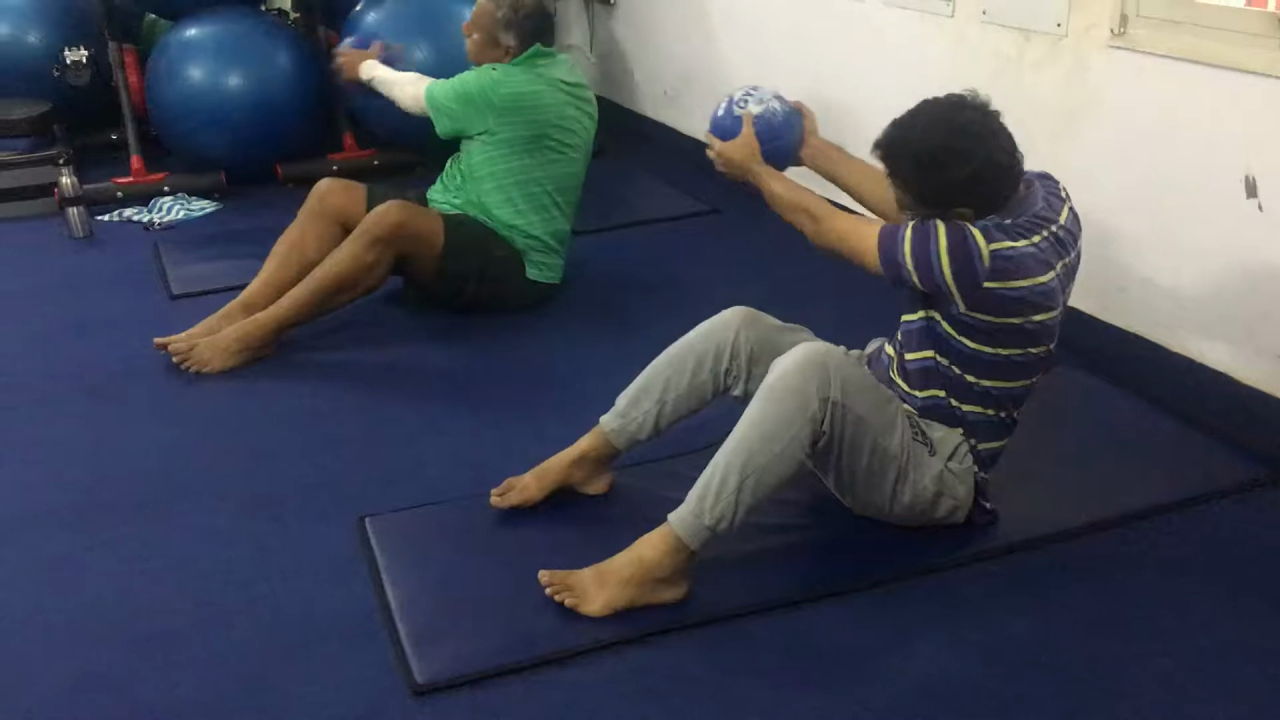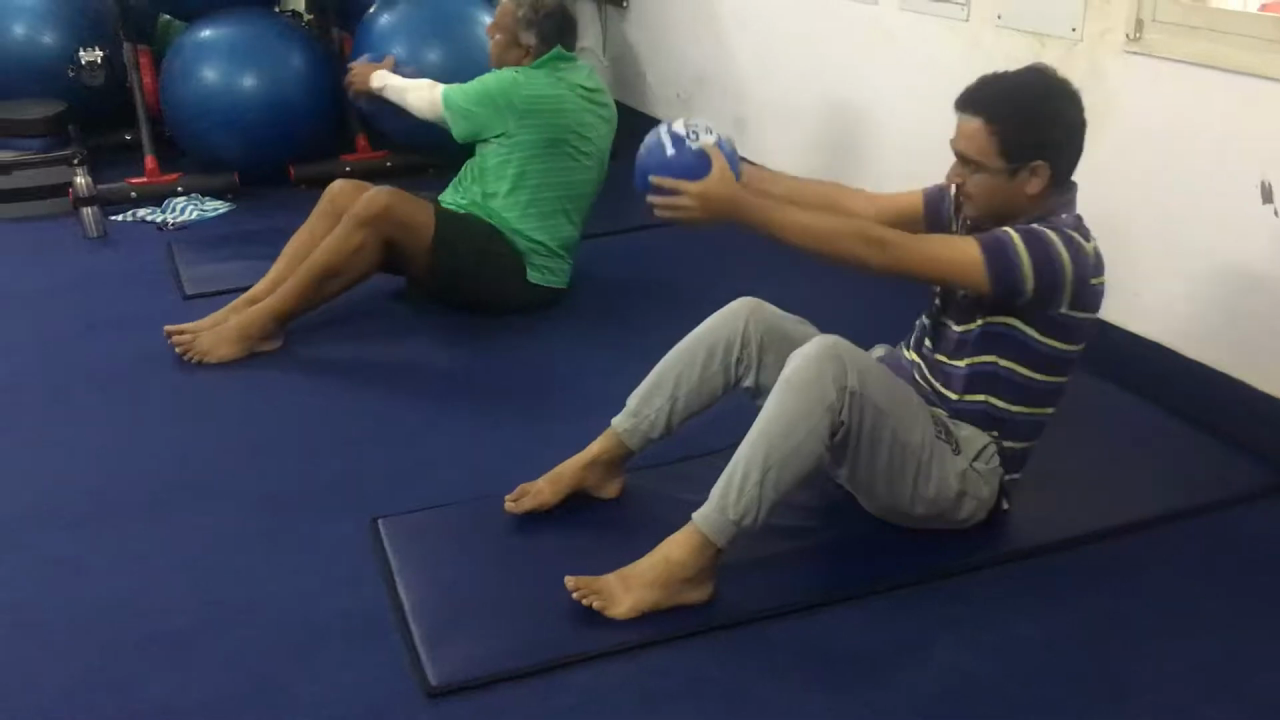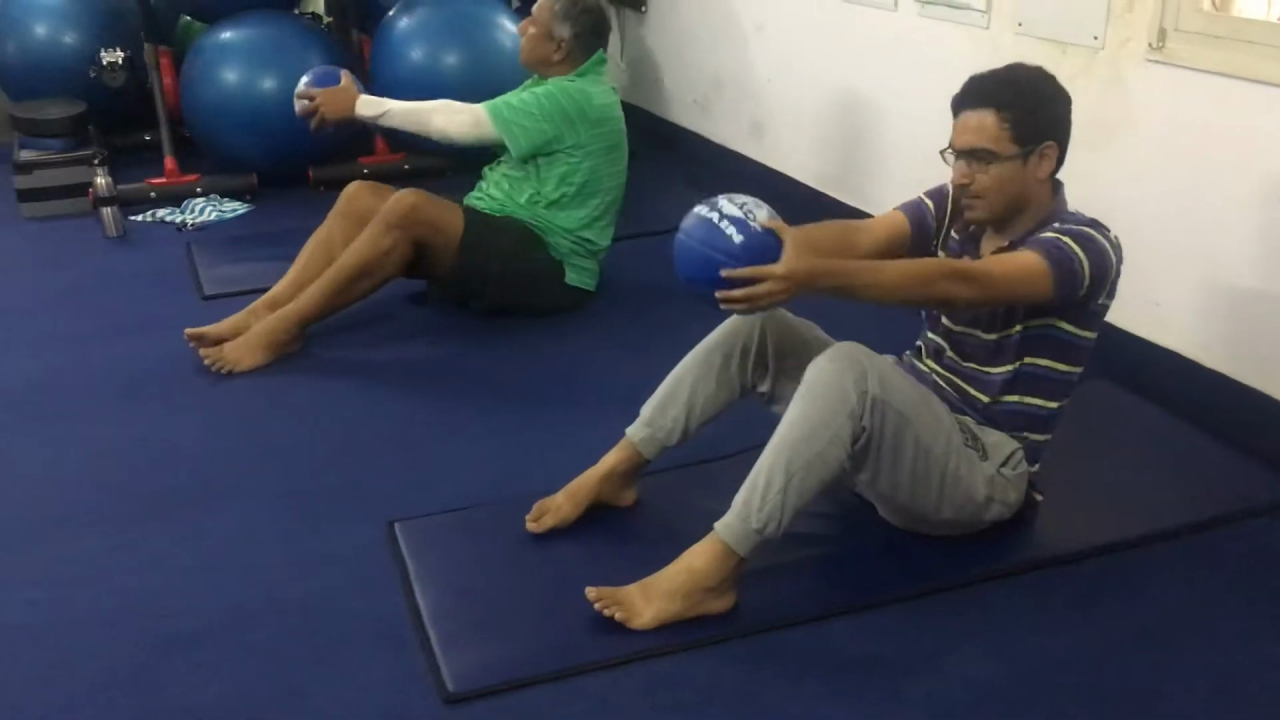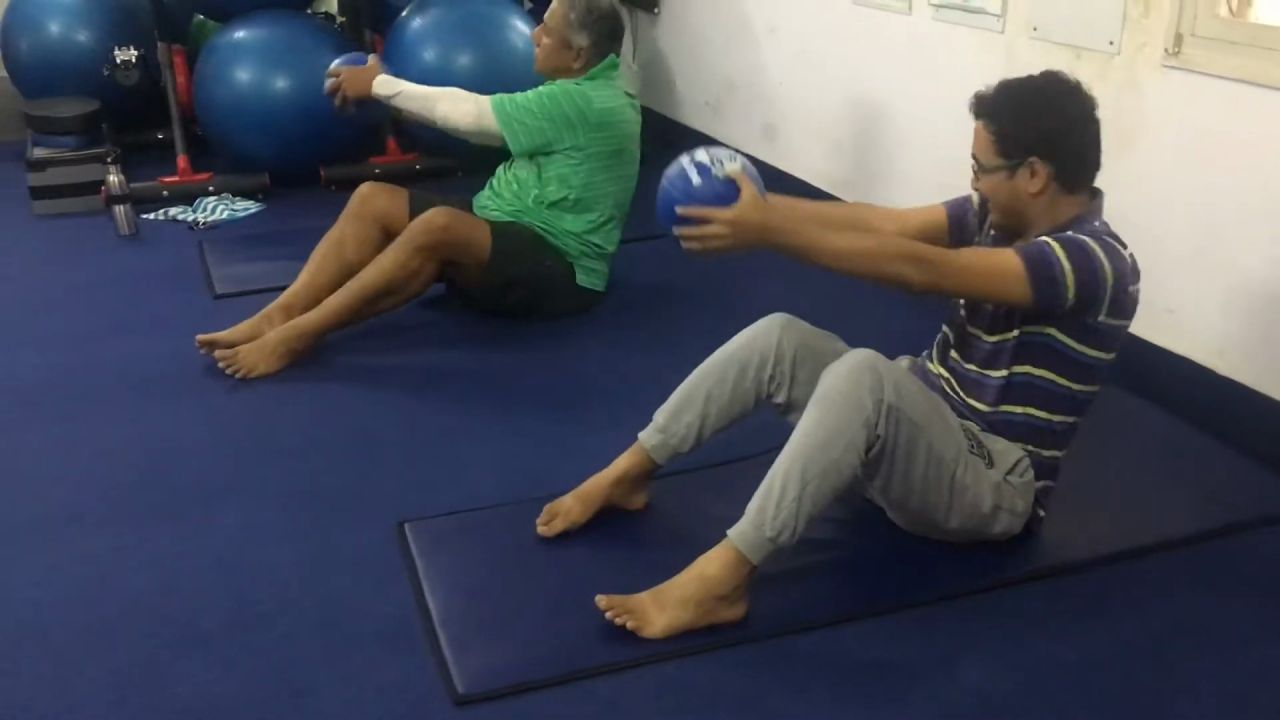
dt=0.3s
person 1, frame 1
left shoulder: (972, 251)
right shoulder: (1040, 192)
left elbow: (824, 226)
right elbow: (912, 214)
left wrist: (751, 165)
right wrist: (815, 149)
left hip: (934, 471)
left knee: (811, 366)
right knee: (739, 330)
left ankle: (664, 560)
right ankle: (587, 457)
person 1, frame 2
left shoulder: (1059, 254)
right shoulder: (986, 200)
left elbow: (879, 248)
right elbow: (866, 207)
left wrist: (738, 207)
right wrist: (740, 178)
left hip: (955, 470)
right hip: (901, 404)
left knee: (826, 359)
right knee: (748, 320)
left ankle: (689, 560)
right ankle: (600, 460)
person 1, frame 3
left shoulder: (1088, 250)
right shoulder: (954, 208)
left elbow: (958, 284)
right elbow: (860, 237)
left wrist: (814, 276)
left hip: (978, 472)
right hip: (906, 417)
left knee: (846, 369)
right knee: (759, 326)
left ankle: (711, 570)
right ankle: (614, 472)
person 1, frame 4
left shoulder: (1097, 264)
right shoulder: (998, 214)
left elbow: (925, 269)
right elbow: (885, 226)
left wrist: (771, 234)
right wrist: (761, 208)
left hip: (988, 482)
right hip: (920, 423)
left knee: (862, 374)
right knee: (778, 337)
left ankle: (723, 578)
right ankle: (625, 475)
person 2, frame 1
left shoulder: (499, 88)
right shoulder: (565, 72)
left elbow: (420, 98)
left wrist: (366, 67)
left hip: (512, 264)
left knee: (393, 220)
right knee: (331, 196)
left ankle: (257, 334)
right ankle: (238, 313)
person 2, frame 2
left shoulder: (519, 91)
right shoulder: (585, 79)
left elbow: (432, 102)
left wrist: (378, 79)
left hip: (518, 269)
right hip: (489, 234)
left knee: (383, 205)
right knee: (343, 195)
left ankle: (260, 325)
right ankle: (245, 308)
person 2, frame 3
left shoulder: (573, 100)
right shoulder: (559, 83)
left elbow: (461, 124)
right elbow: (474, 122)
left wrist: (361, 106)
right wrist: (362, 107)
left hip: (548, 269)
right hip: (503, 234)
left knee: (409, 206)
right knee: (360, 197)
left ankle: (282, 329)
right ankle: (267, 310)
person 2, frame 4
left shoulder: (581, 104)
right shoulder: (580, 87)
left elbow: (471, 114)
right elbow: (492, 126)
left wrist: (379, 85)
right wrist: (392, 98)
left hip: (556, 271)
left knee: (438, 227)
right knee: (372, 199)
left ankle: (297, 337)
right ankle: (279, 316)
